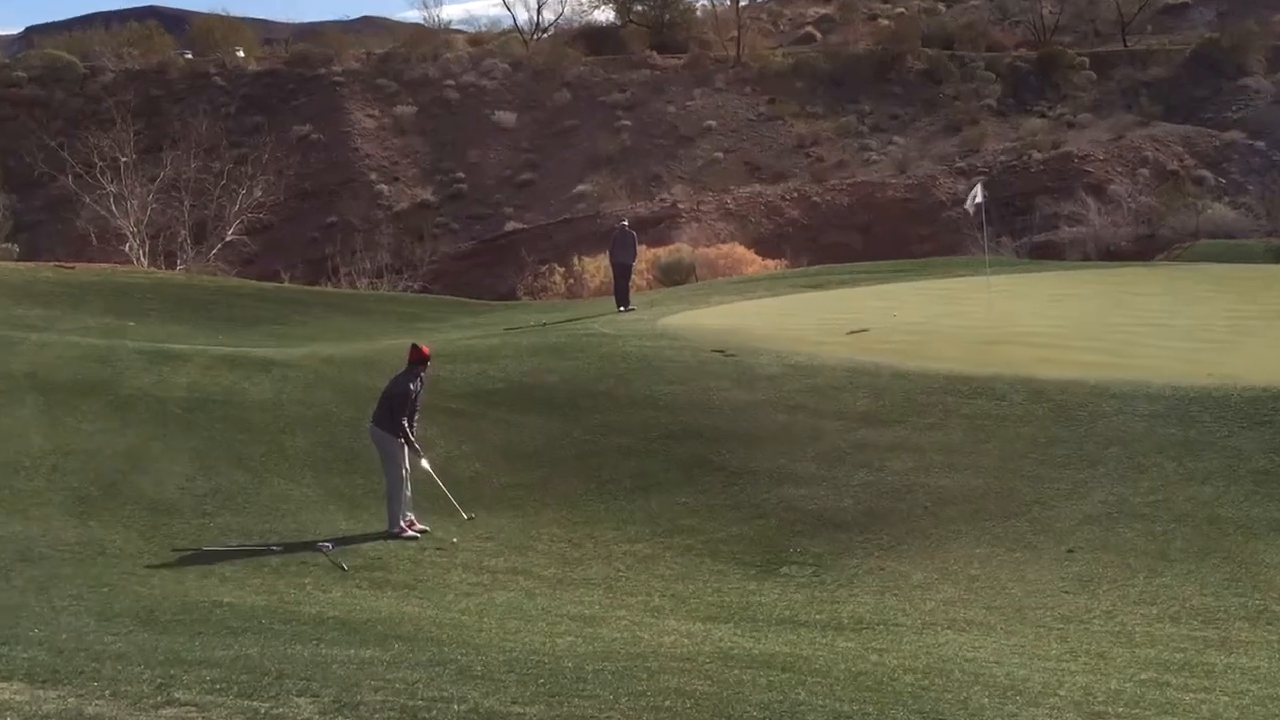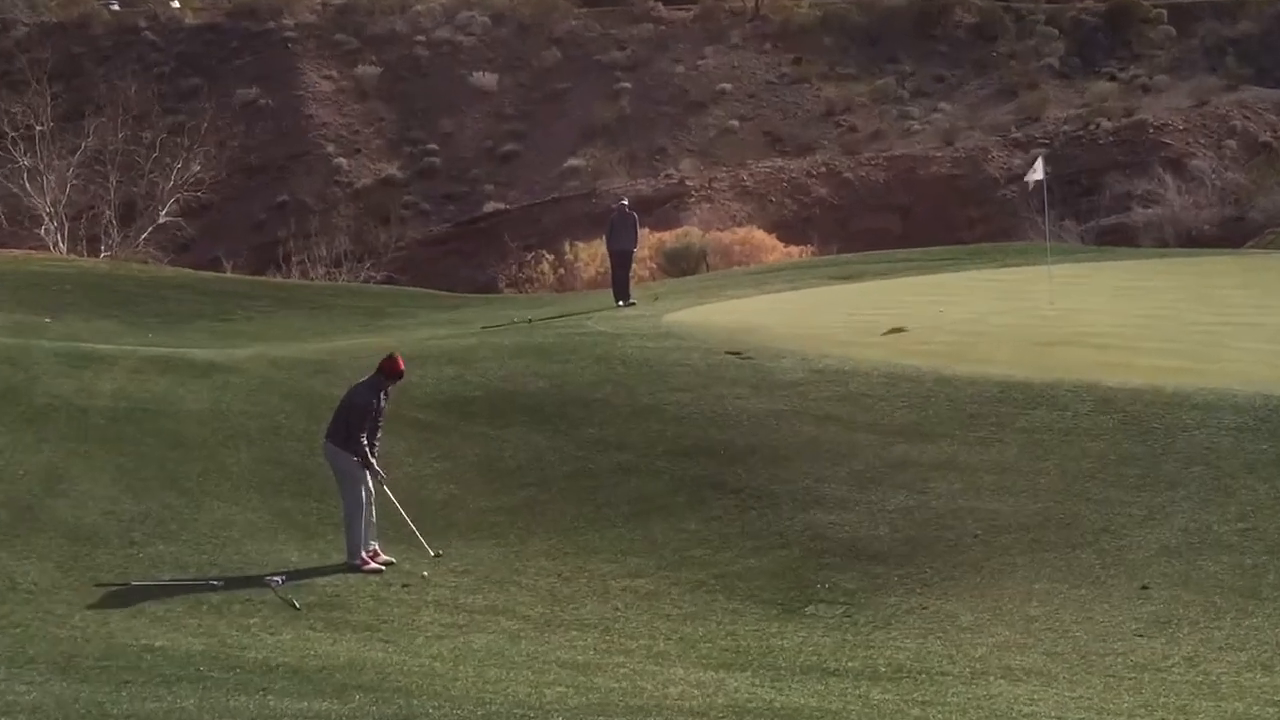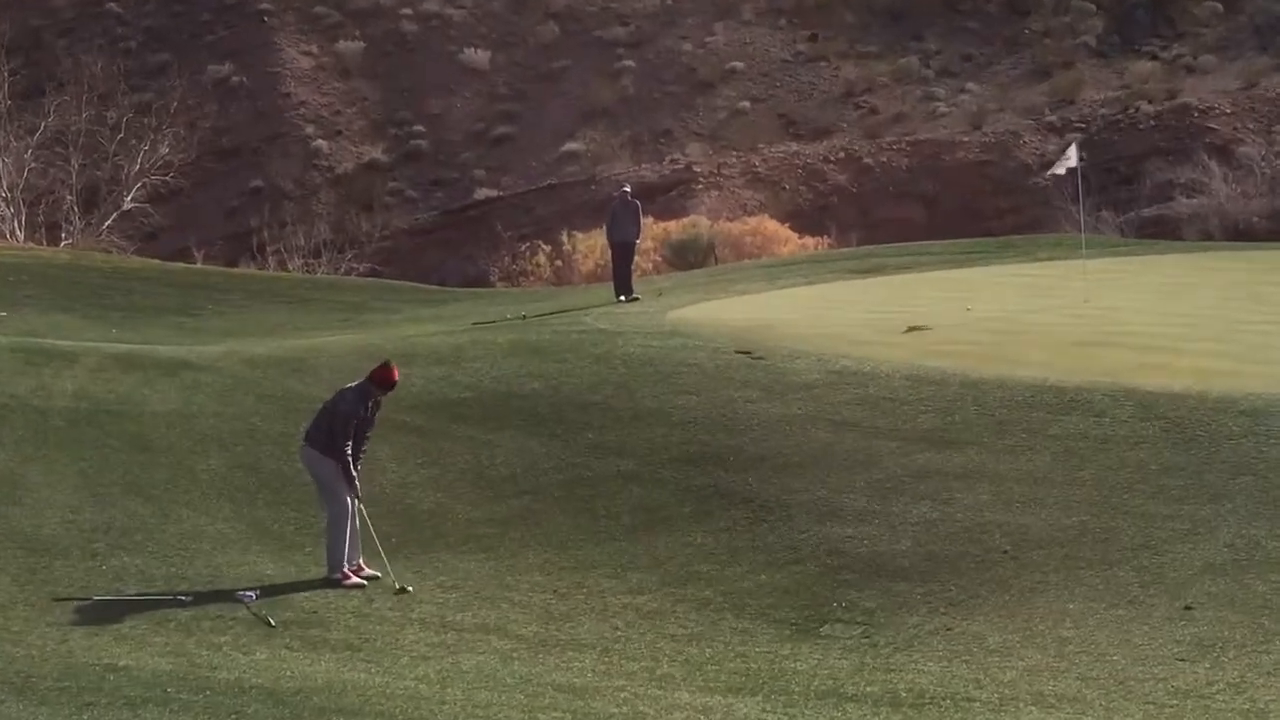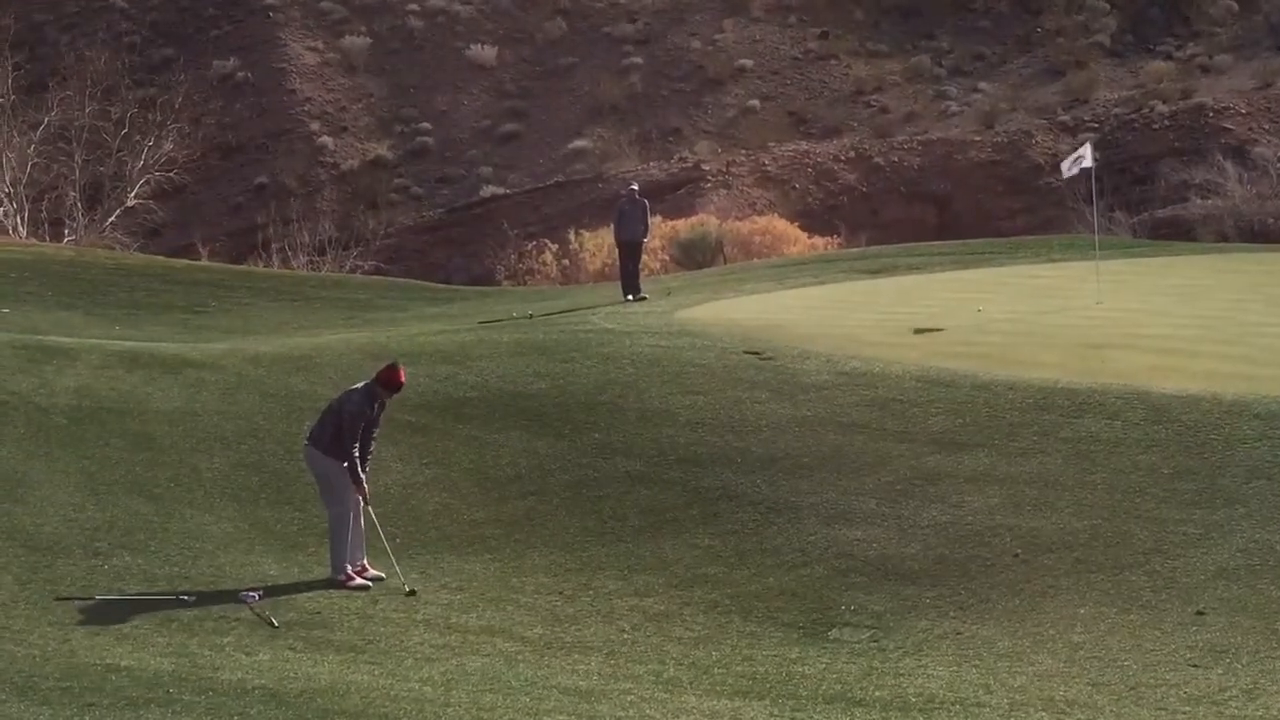
dt=0.5s
person 1, frame 1
left shoulder: (418, 379)
right shoulder: (404, 385)
left elbow: (414, 410)
right elbow: (400, 419)
left wrist: (412, 436)
right wrist: (411, 442)
left hip: (396, 431)
right hip: (385, 432)
left knee: (404, 473)
right knee: (396, 477)
left ankle: (407, 518)
right ankle: (395, 526)
person 1, frame 2
left shoulder: (382, 391)
right shoulder: (363, 396)
left elbow: (376, 426)
right elbow: (358, 436)
left wrist: (372, 456)
right wrist: (371, 464)
left hip: (355, 448)
right hip: (340, 448)
left knee: (367, 495)
right knee: (356, 499)
left ankle: (369, 548)
right ankle: (356, 556)
person 1, frame 3
left shoulder: (373, 400)
right shoulder: (350, 401)
left elbow: (362, 437)
right elbow: (342, 444)
left wrist: (355, 469)
right wrist: (351, 478)
left hip: (335, 453)
right hip: (318, 452)
left knee: (350, 505)
right knee: (340, 507)
left ankle: (353, 562)
right ankle: (337, 570)
person 1, frame 4
left shoulder: (378, 401)
right shoulder: (356, 402)
left elbow: (369, 438)
right elbow: (351, 445)
left wrist: (363, 473)
right wrist: (358, 480)
left hip: (338, 453)
right hip: (322, 452)
left knee: (355, 505)
right knee: (342, 509)
left ankle: (357, 563)
right ankle: (341, 571)
